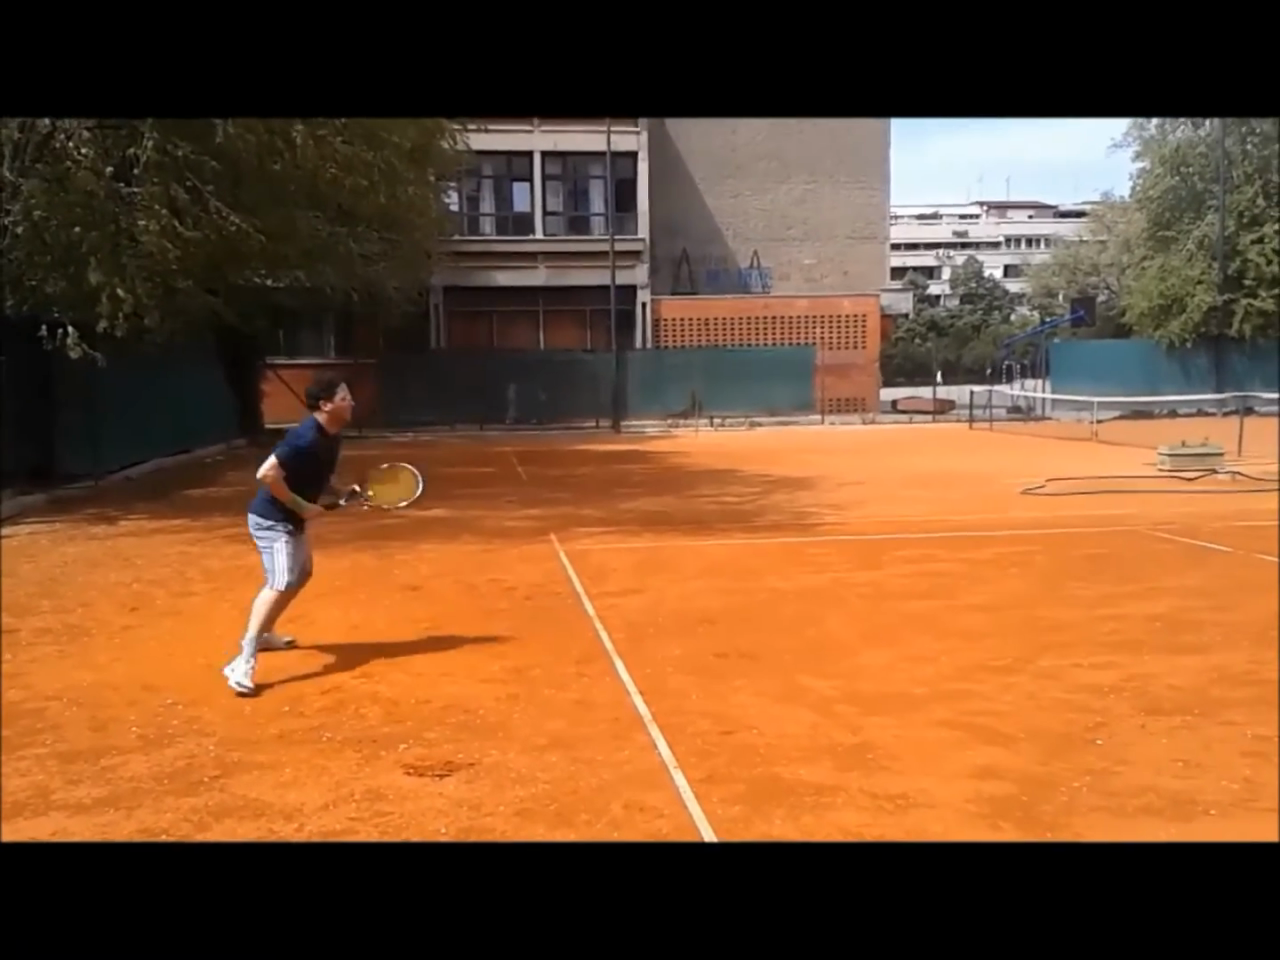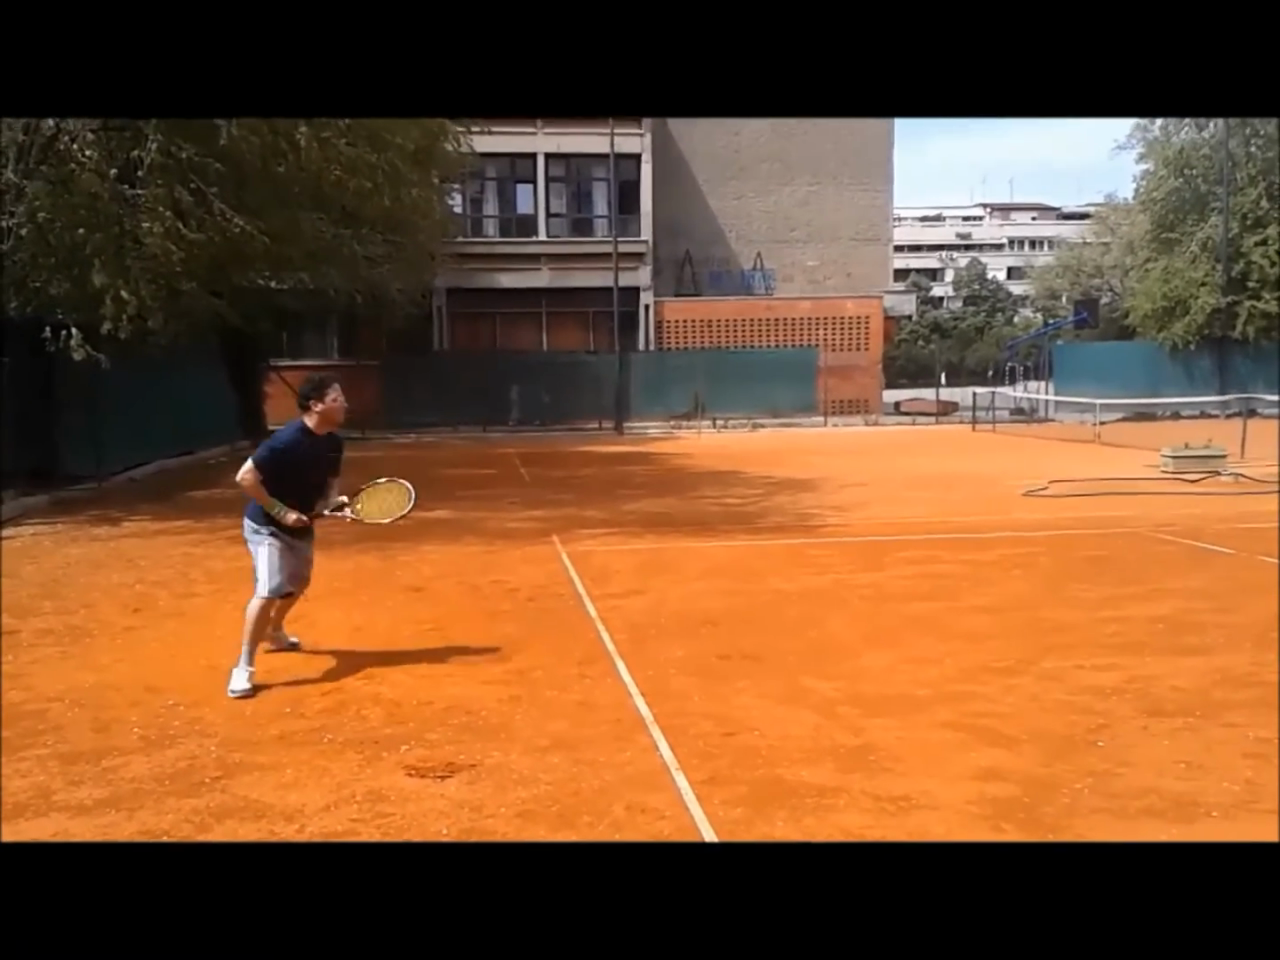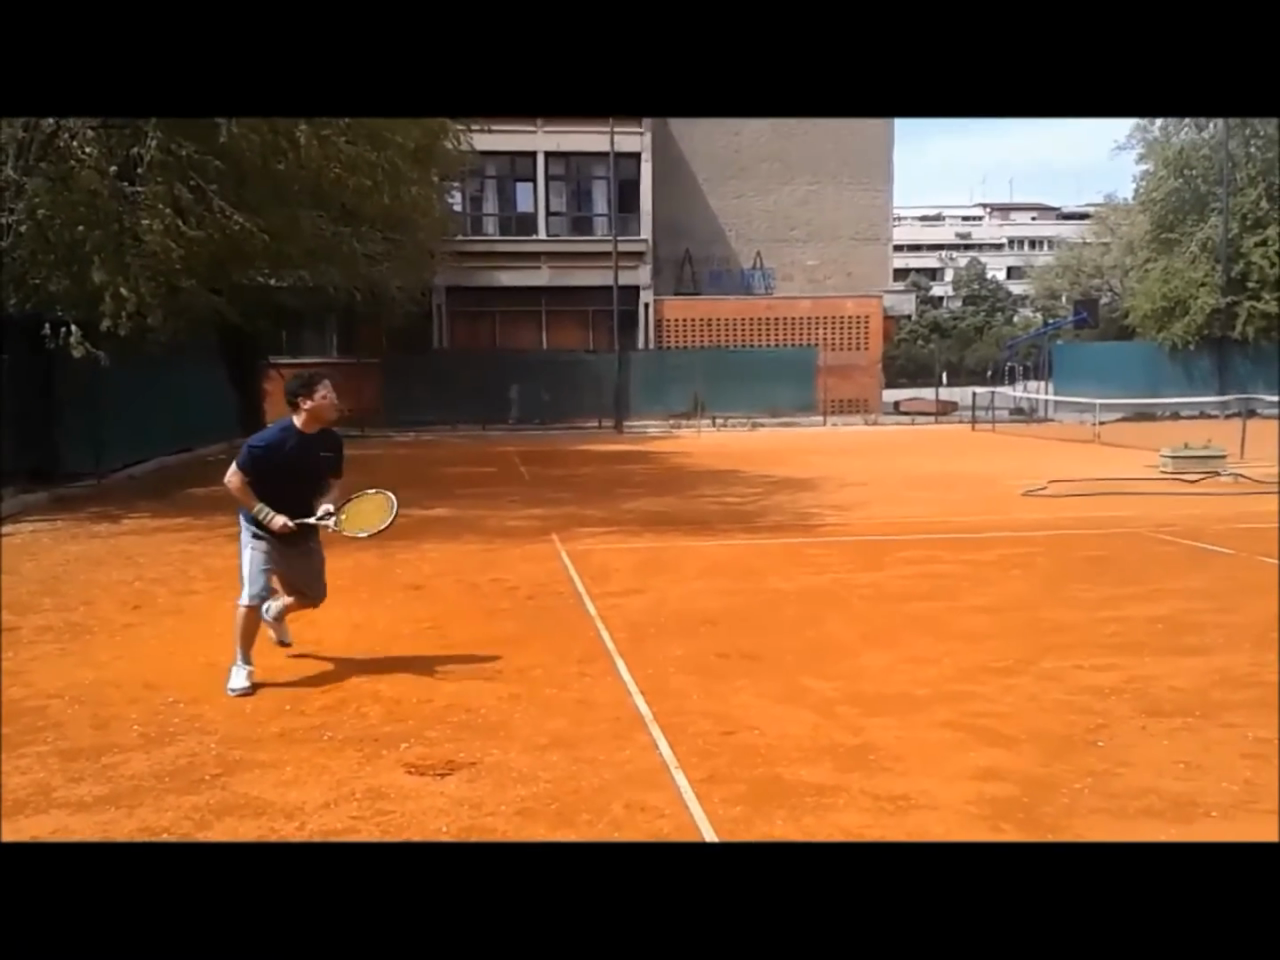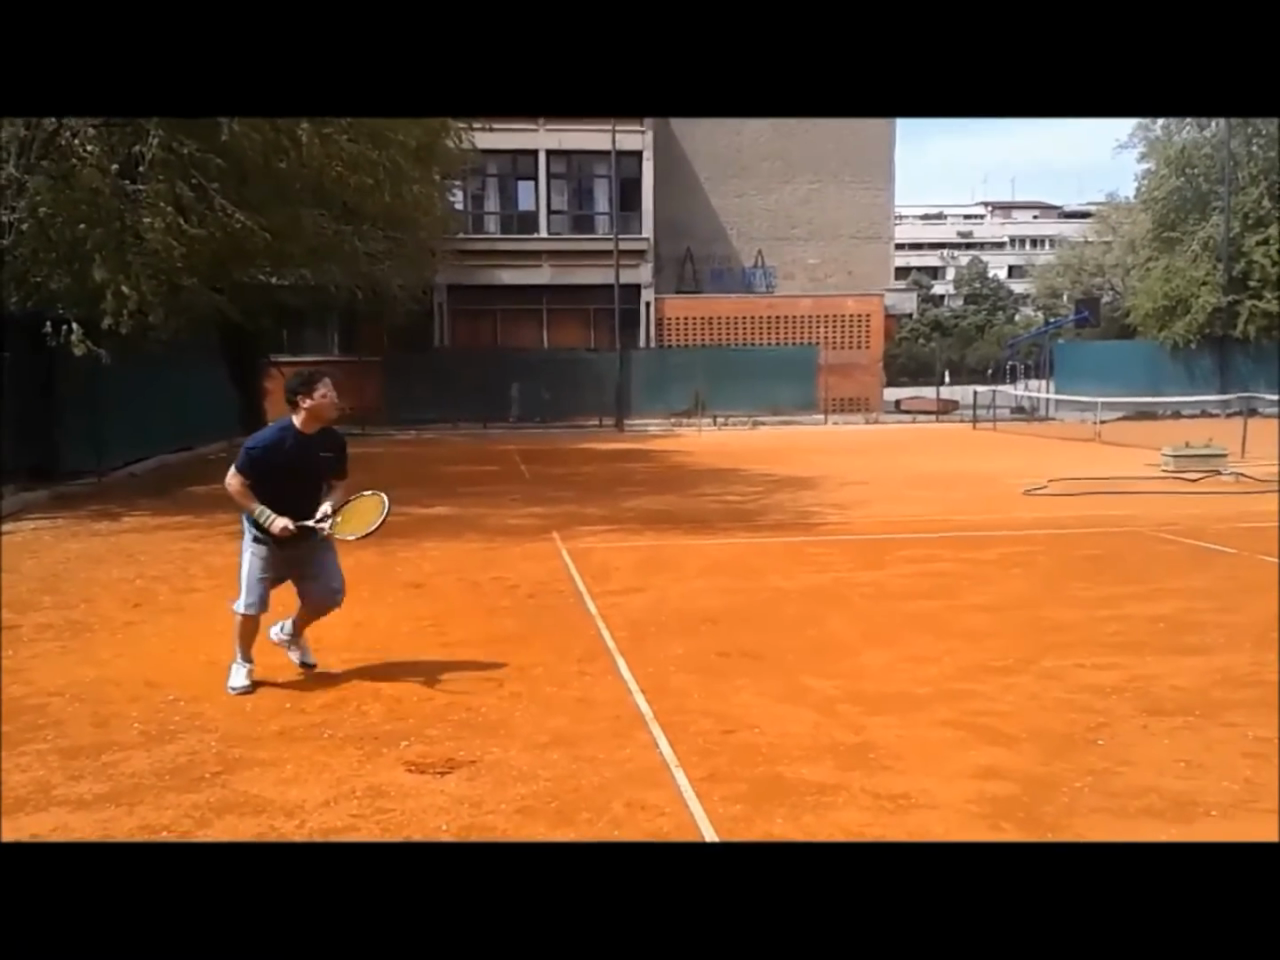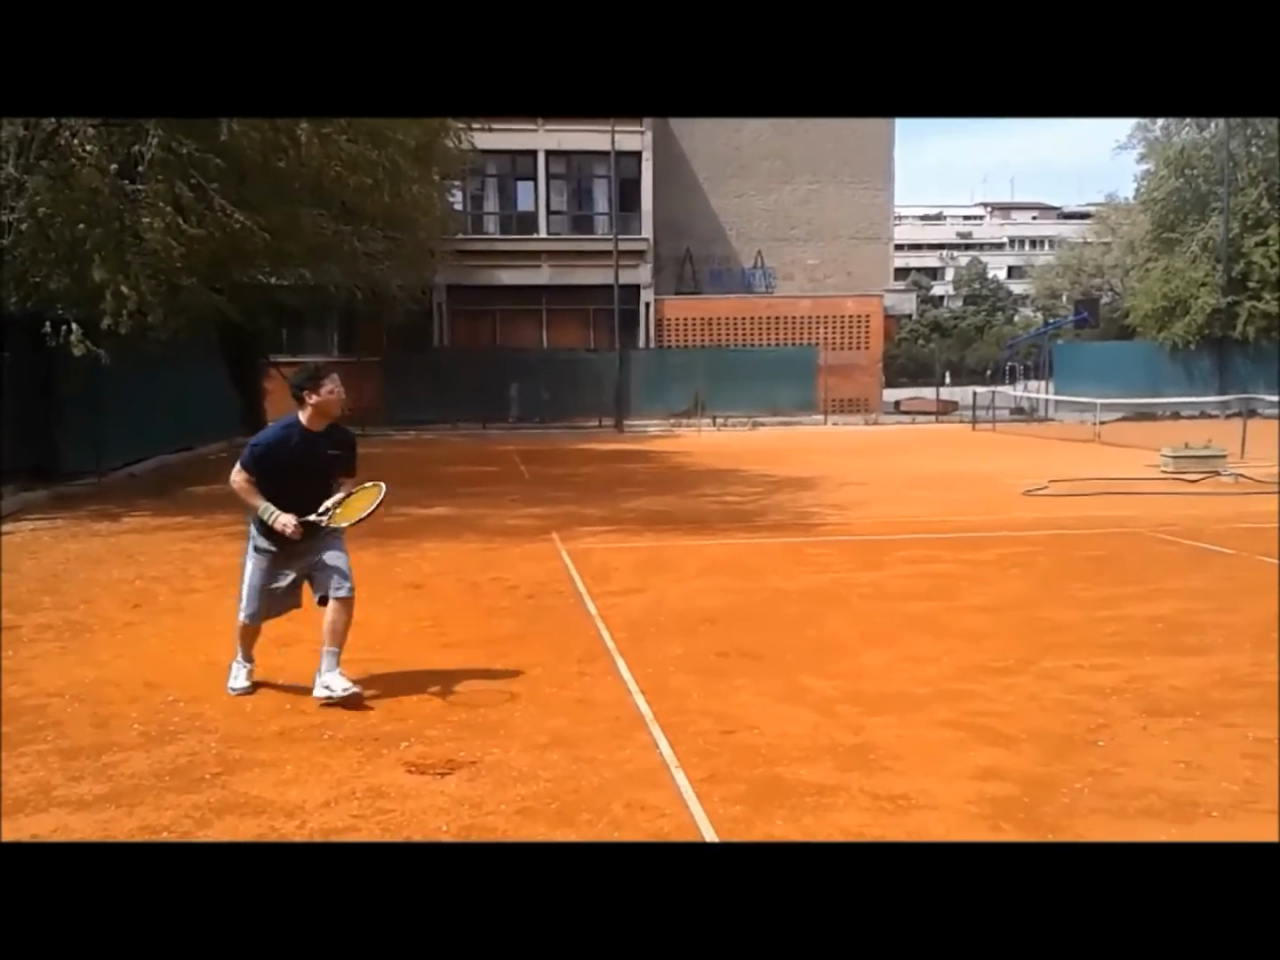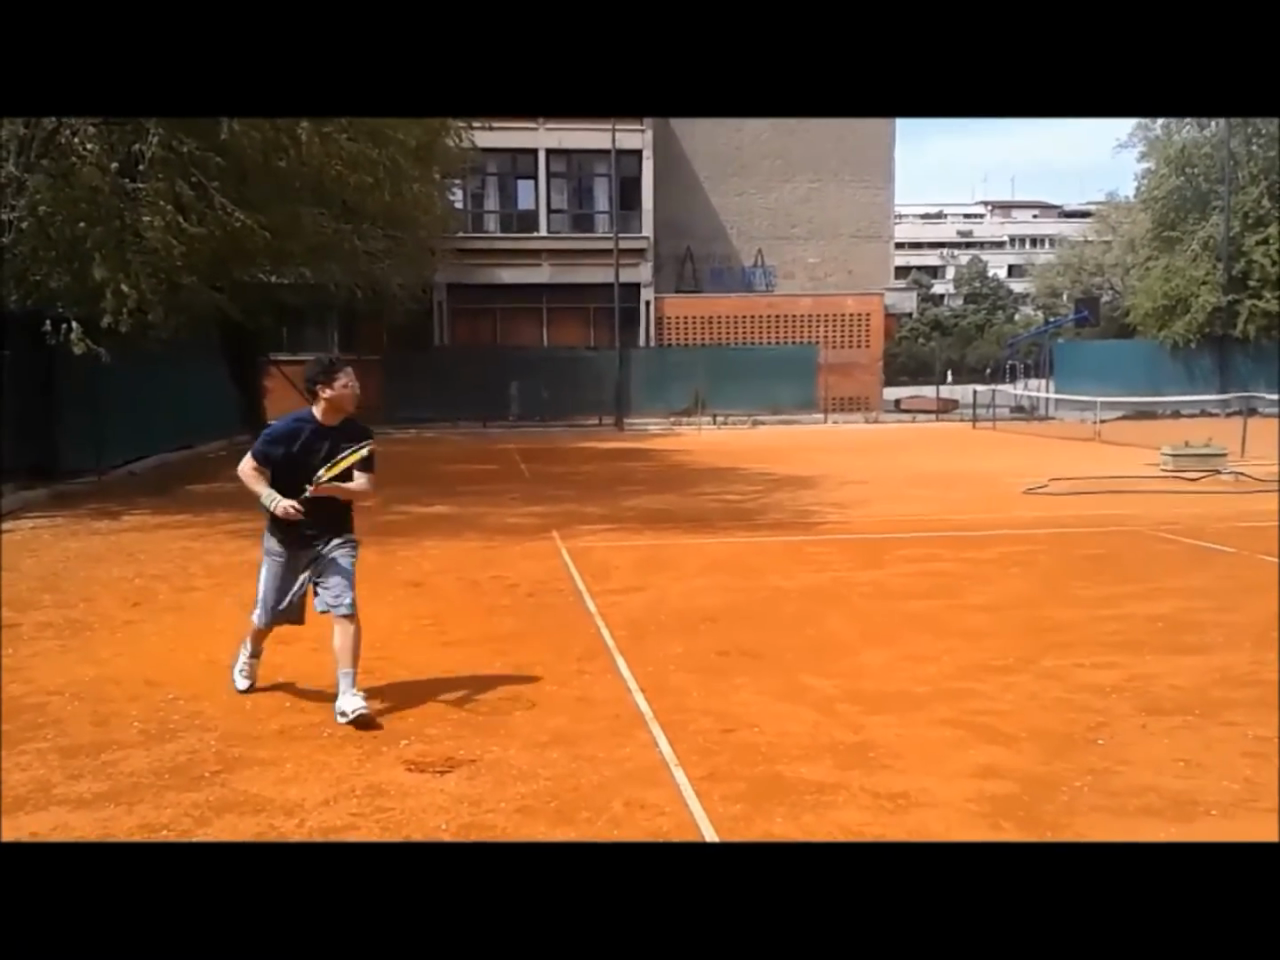
dt=0.1s
person 1, frame 1
left shoulder: (331, 439)
right shoulder: (305, 438)
right elbow: (266, 475)
left wrist: (341, 492)
right wrist: (301, 505)
left hip: (292, 521)
right hip: (271, 519)
left knee: (299, 576)
right knee: (282, 583)
left ankle: (266, 635)
right ankle: (243, 661)
person 1, frame 2
left shoulder: (333, 442)
right shoulder: (286, 441)
right elbow: (245, 477)
left wrist: (334, 500)
right wrist: (280, 512)
left hip: (297, 527)
right hip: (266, 525)
left knee: (297, 584)
right knee: (270, 588)
left ankle: (273, 631)
right ankle: (244, 667)
person 1, frame 3
left shoulder: (332, 442)
right shoulder: (268, 441)
left elbow: (333, 483)
right elbow: (232, 480)
left wrist: (328, 503)
right wrist: (267, 515)
left hip: (303, 529)
right hip: (262, 529)
left knee: (312, 594)
right knee: (253, 597)
left ankle: (274, 612)
right ankle: (242, 666)
person 1, frame 4
left shoulder: (334, 441)
right shoulder: (267, 442)
left elbow: (336, 485)
right elbow: (233, 484)
left wrist: (328, 505)
right wrist: (269, 518)
left hip: (309, 532)
right hip: (265, 533)
left knee: (330, 595)
right knee: (250, 606)
left ankle: (290, 632)
right ankle: (242, 664)
person 1, frame 5
left shoulder: (342, 439)
right shoulder: (273, 438)
left elbow: (346, 488)
right elbow: (238, 480)
left wrist: (336, 501)
right wrist: (274, 516)
left hip: (319, 533)
right hip: (271, 536)
left knee: (342, 593)
right knee: (252, 611)
left ankle: (329, 675)
right ankle: (243, 664)
person 1, frame 6
left shoulder: (358, 434)
right shoulder: (284, 430)
left elbow: (364, 488)
right elbow: (247, 469)
left wrist: (332, 488)
right wrist: (273, 500)
left hip: (335, 538)
right hip: (287, 539)
left knee: (343, 610)
right knee: (266, 618)
left ankle: (347, 694)
right ankle: (249, 653)
